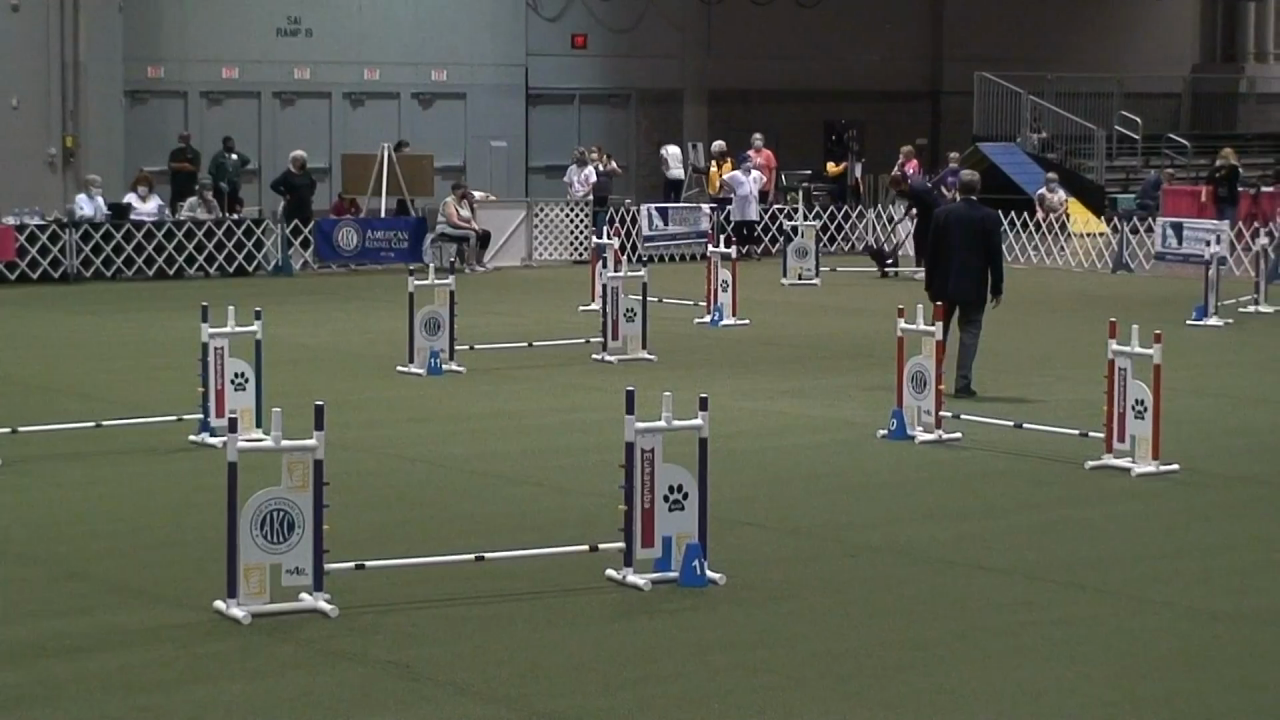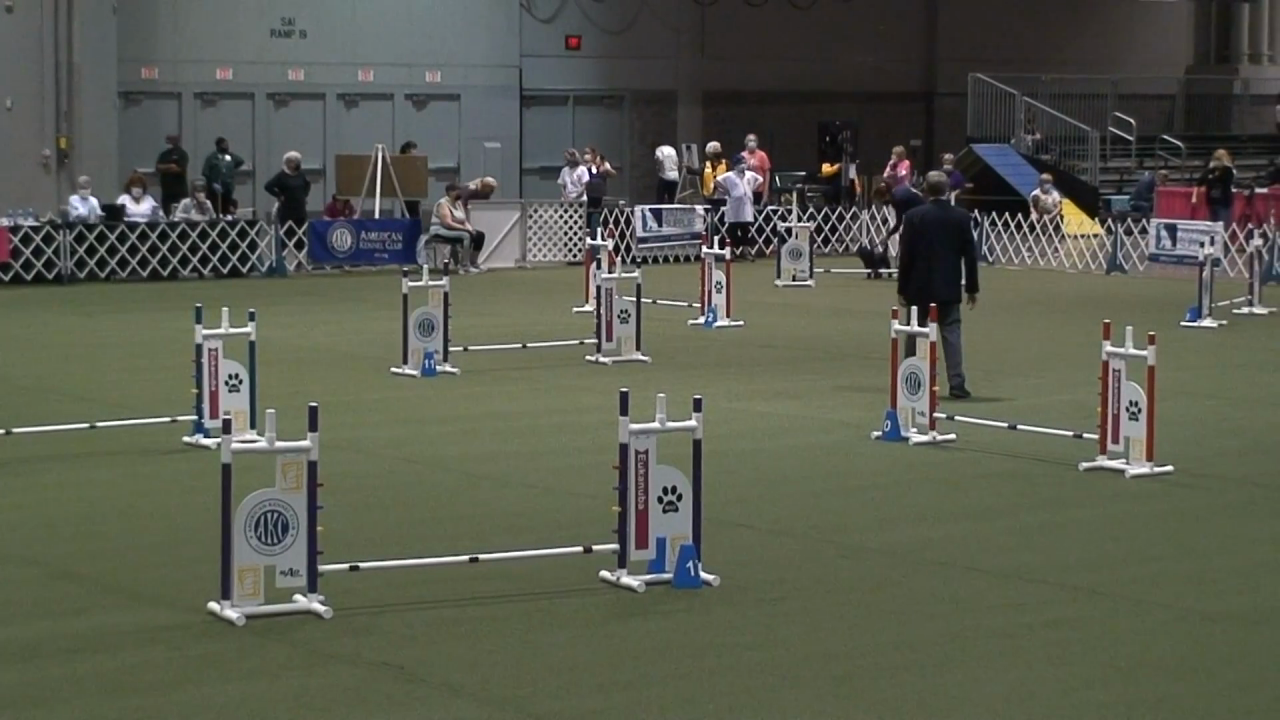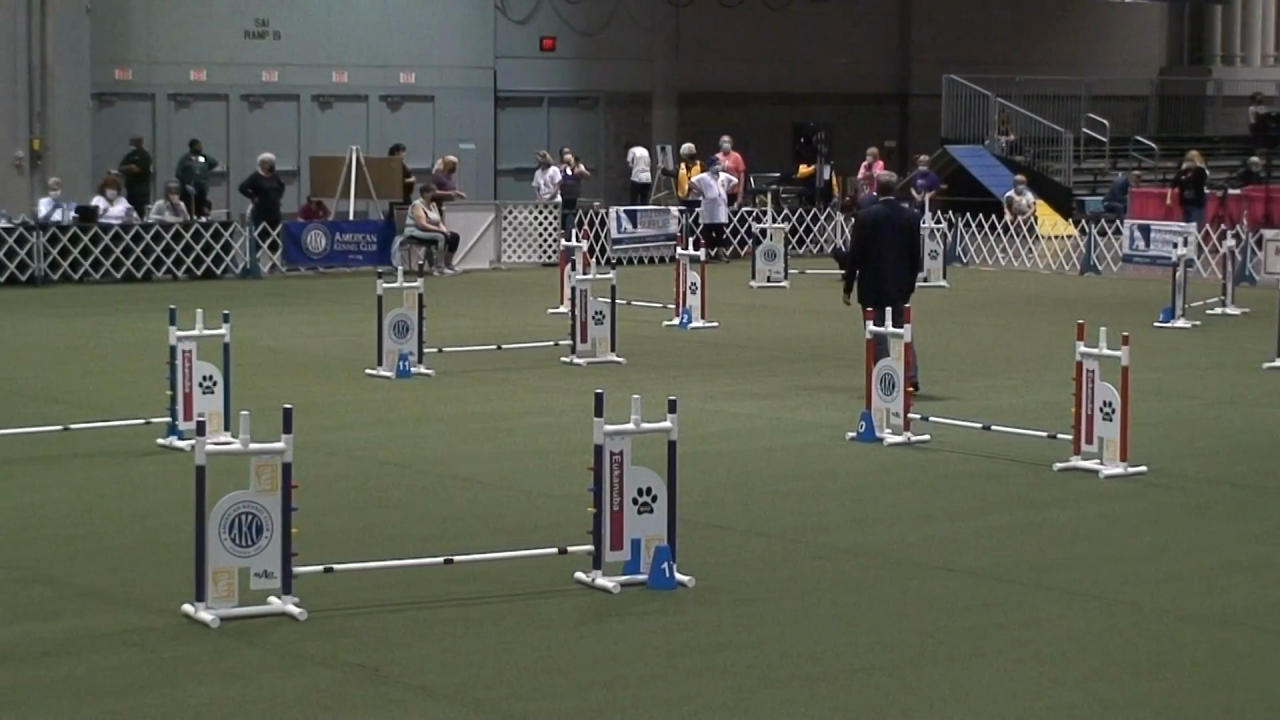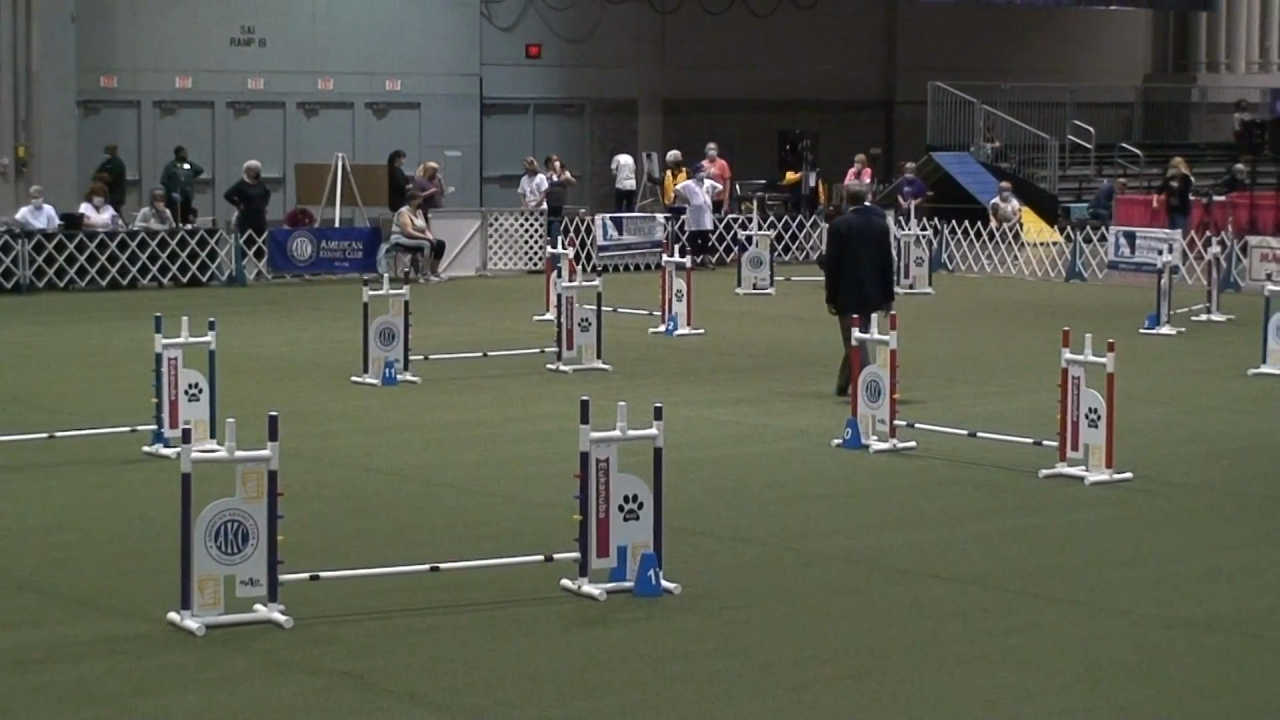
dt=0.4s
person 1, frame 1
left shoulder: (942, 214)
right shoulder: (990, 217)
left elbow: (932, 252)
right elbow: (995, 255)
left wrist: (930, 284)
right wrist: (997, 288)
left hip: (944, 284)
right hip: (973, 286)
right knee: (969, 332)
right ankle: (963, 384)
person 1, frame 2
left shoulder: (914, 216)
right shoulder: (961, 216)
left elbow: (905, 255)
right elbow: (970, 254)
left wrist: (902, 288)
right wrist: (972, 287)
left hip: (919, 286)
right hip: (949, 287)
left knee: (913, 333)
right knee: (951, 333)
right ankle: (956, 383)
person 1, frame 3
left shoulder: (865, 217)
right shoulder: (911, 217)
left elbow: (854, 256)
right elbow: (916, 256)
left wrist: (847, 288)
right wrist: (910, 285)
left hip: (872, 287)
right hip: (899, 288)
left knee: (878, 333)
right knee: (901, 330)
right ankle: (910, 374)
person 1, frame 4
left shoulder: (838, 225)
right shoulder: (881, 225)
left elbow: (831, 263)
right elbow: (887, 263)
left wrist: (830, 297)
right wrist: (888, 296)
left hip: (847, 293)
right hip: (871, 294)
left knee: (853, 339)
right ankle: (843, 384)
